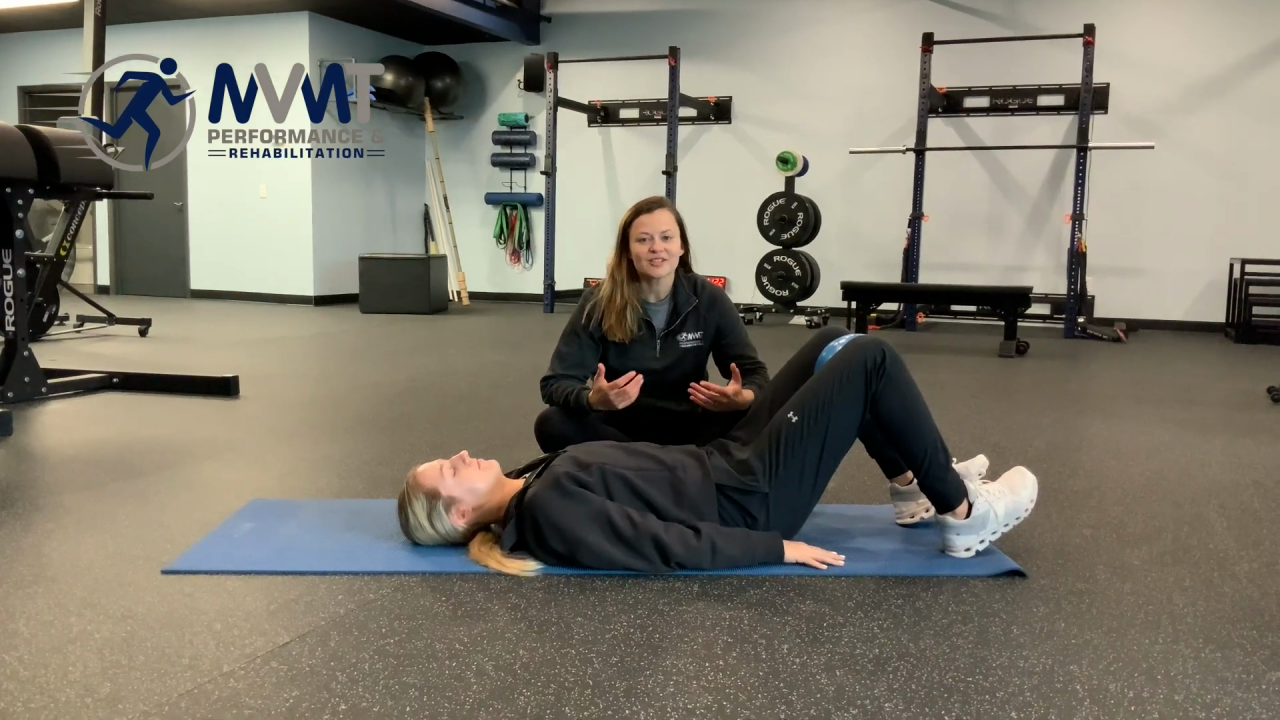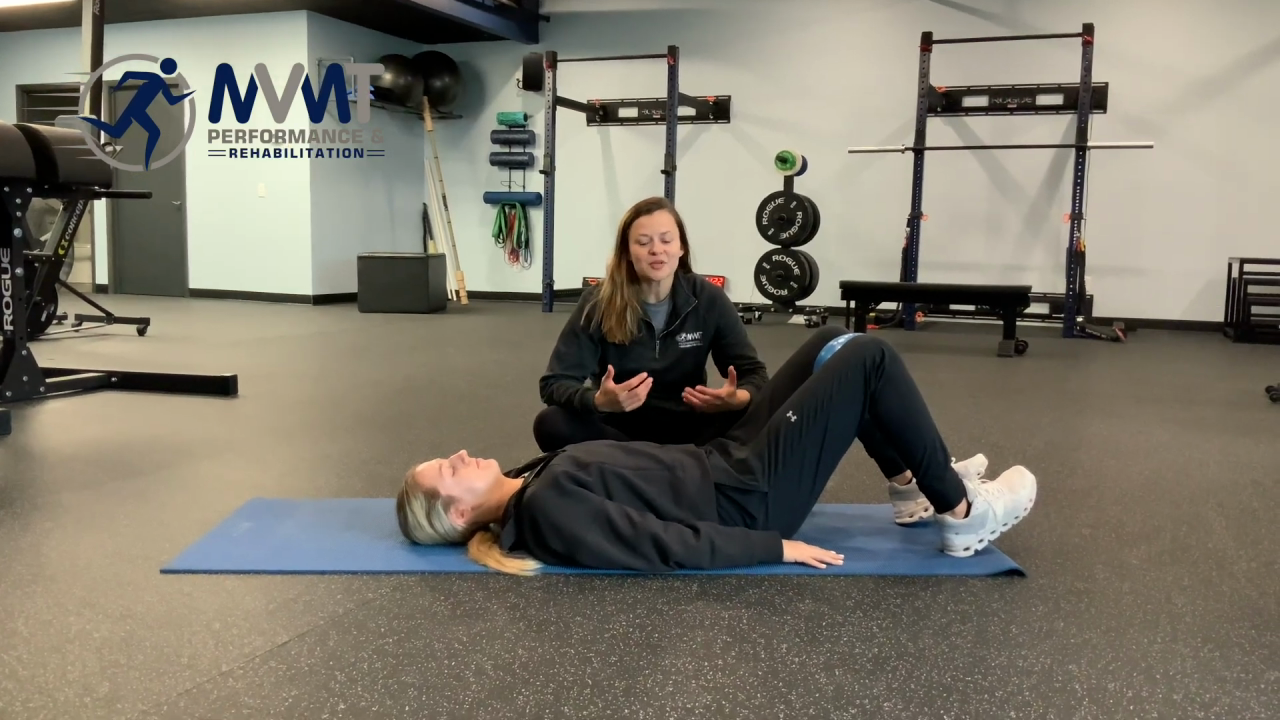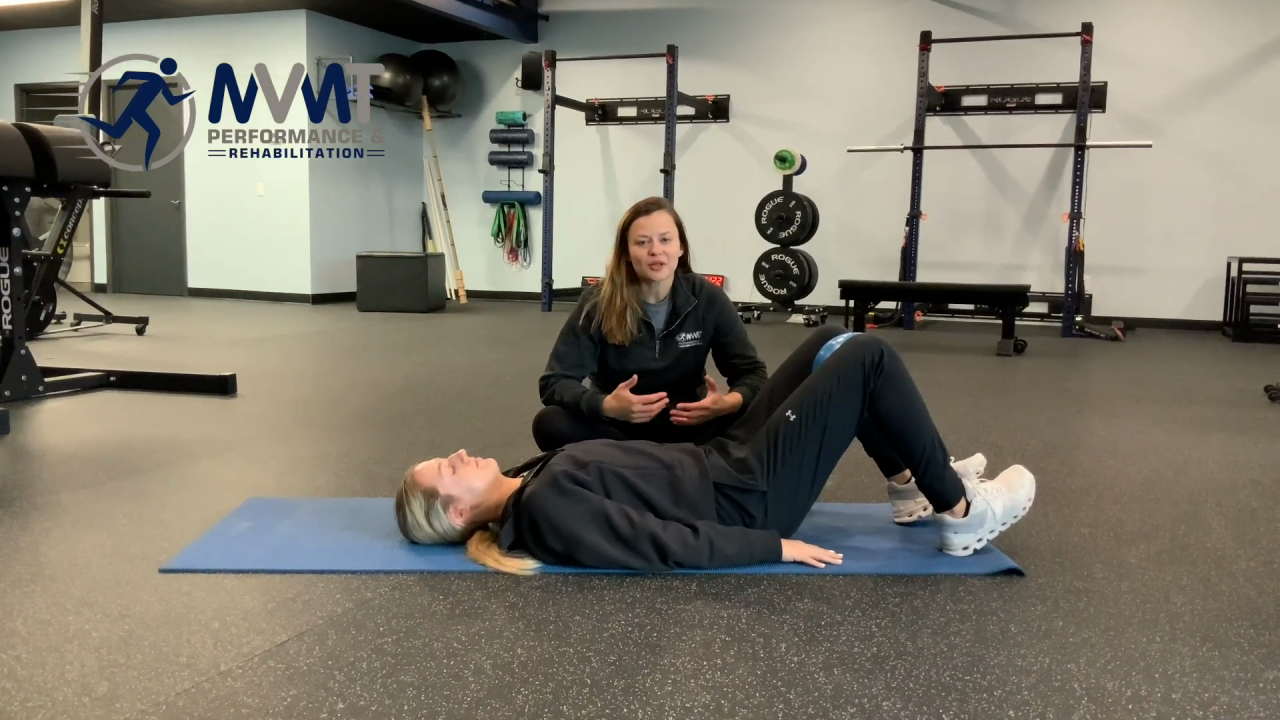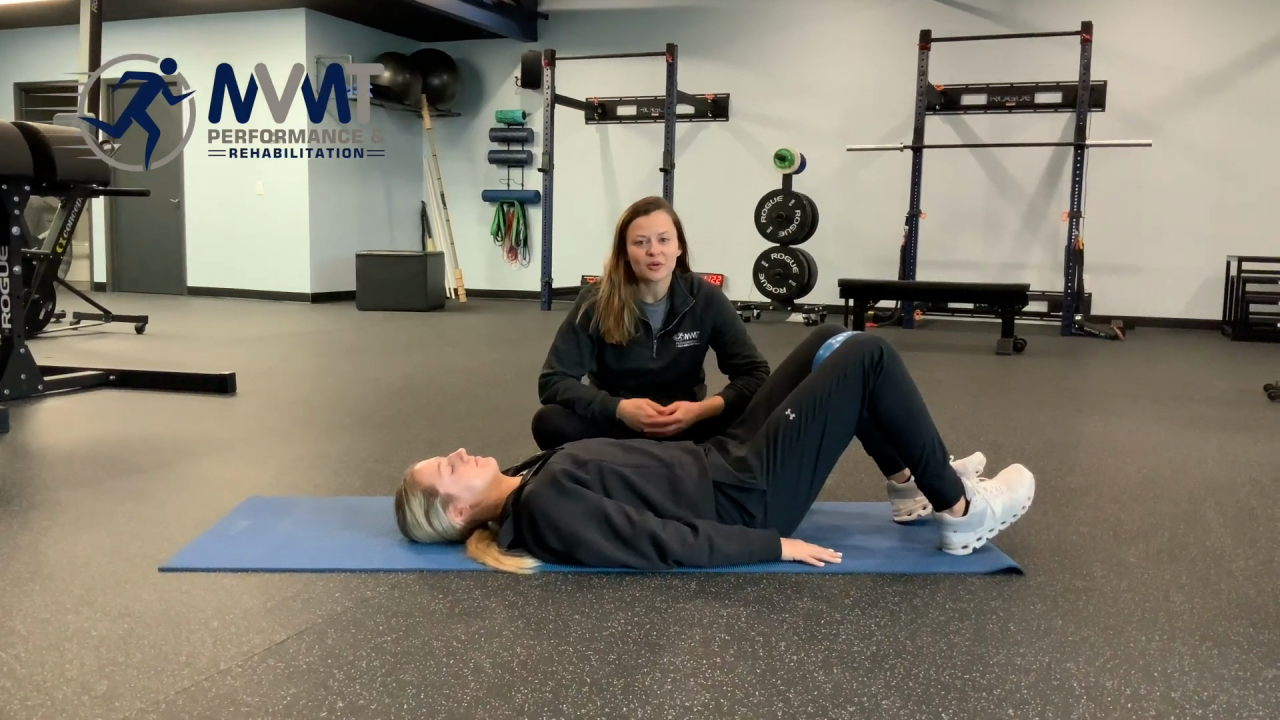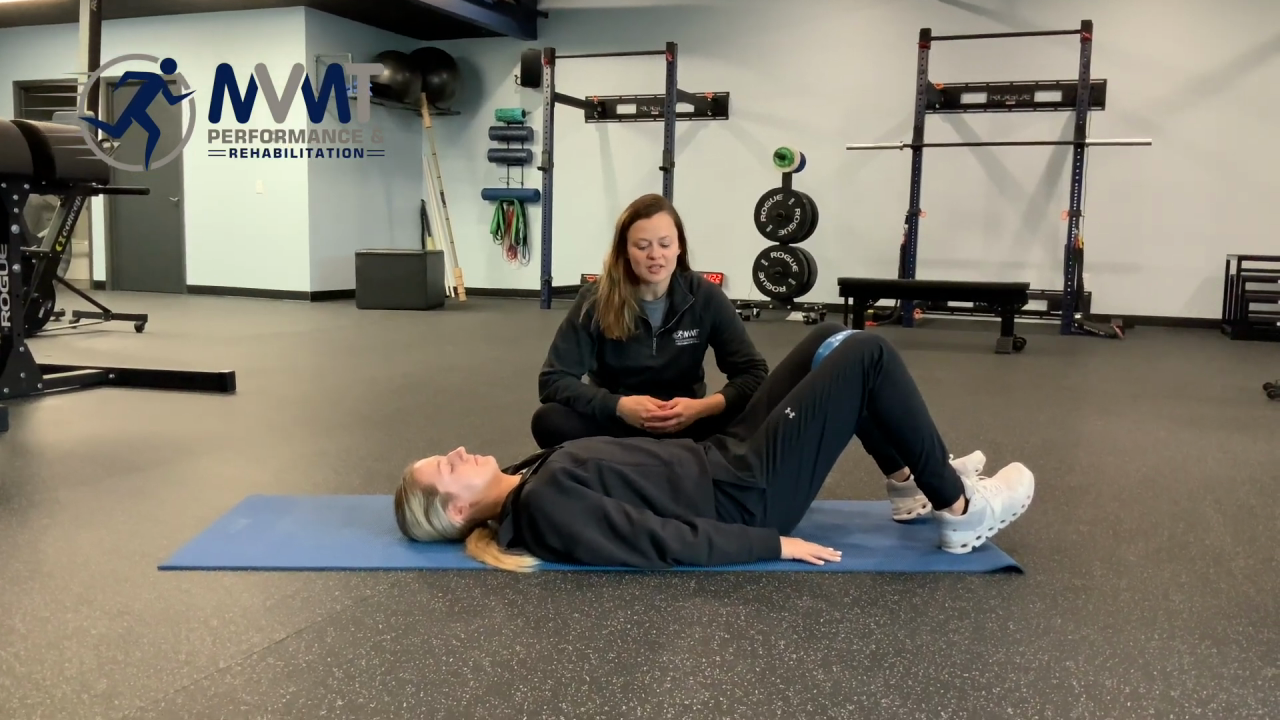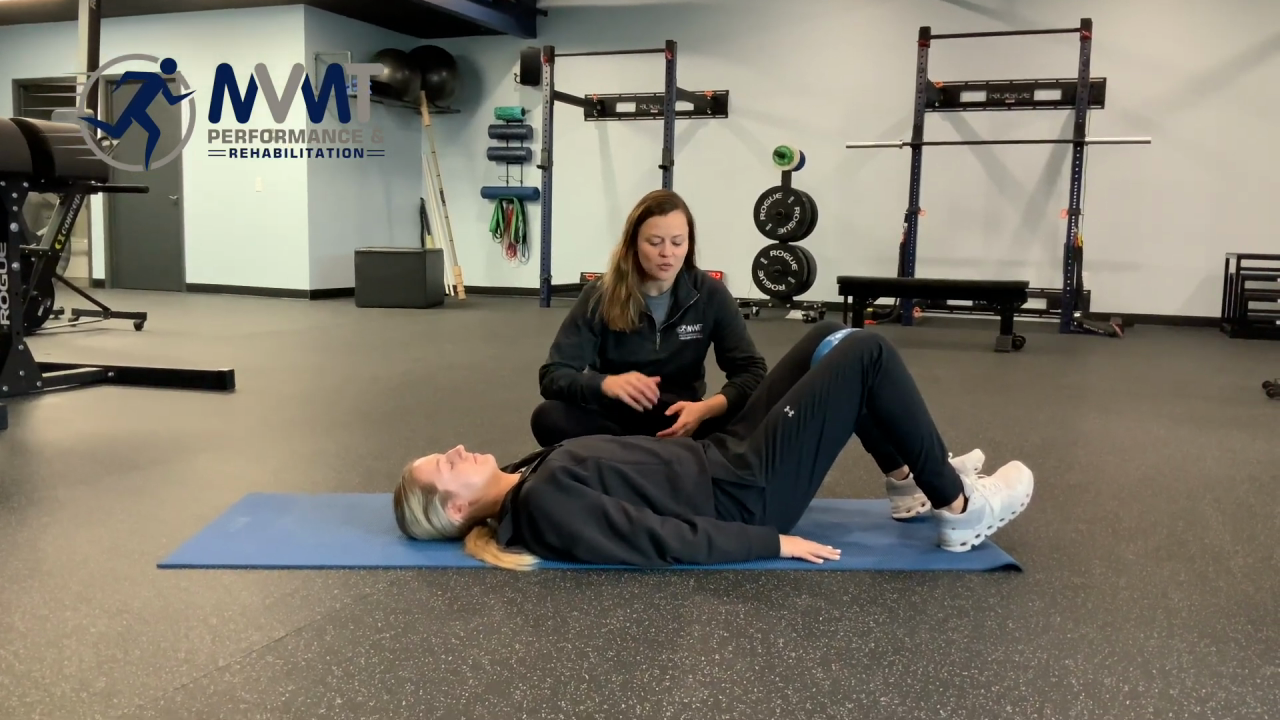
dt=0.3s
person 1, frame 1
left shoulder: (531, 482)
right shoulder: (547, 511)
right elbow: (672, 546)
right wrist: (778, 548)
left hip: (722, 463)
right hip: (750, 500)
left knee: (836, 342)
right knee: (871, 359)
left ankle: (916, 486)
right ankle: (962, 514)
person 1, frame 2
left shoulder: (530, 479)
right shoulder: (547, 509)
right elbow: (670, 544)
right wrist: (777, 546)
left hip: (723, 463)
right hip: (750, 497)
left knee: (836, 342)
right knee: (870, 357)
left ankle: (916, 484)
right ankle: (962, 513)
person 1, frame 3
left shoulder: (530, 479)
right shoulder: (546, 509)
right elbow: (669, 543)
right wrist: (776, 546)
left hip: (720, 461)
right hip: (748, 497)
left knee: (833, 341)
right knee: (869, 357)
left ankle: (916, 484)
right ankle: (960, 511)
person 1, frame 4
left shoulder: (529, 479)
right shoulder: (545, 508)
right elbow: (669, 543)
right wrist: (775, 545)
left hip: (722, 463)
right hip: (748, 496)
left knee: (834, 339)
right knee: (869, 356)
left ankle: (916, 483)
right ankle: (961, 512)
person 1, frame 5
left shoulder: (529, 477)
right shoulder: (545, 507)
right elbow: (668, 541)
right wrist: (775, 544)
left hip: (719, 459)
right hip: (748, 495)
left knee: (833, 336)
right knee: (868, 355)
left ankle: (917, 481)
right ankle: (960, 510)
person 1, frame 6
left shoulder: (527, 476)
right shoulder: (543, 505)
right elbow: (668, 540)
right wrist: (774, 543)
left hip: (721, 461)
right hip: (747, 494)
left knee: (833, 336)
right knee: (868, 354)
left ankle: (915, 480)
right ankle: (959, 510)
person 2, frame 1
left shoulder: (709, 299)
right shoulder: (600, 302)
left elbow: (754, 373)
right elbow: (555, 383)
left wrist: (742, 399)
right wrist: (592, 400)
left hip: (687, 427)
right hip: (618, 428)
right knee: (551, 425)
person 2, frame 2
left shoulder: (708, 299)
right shoulder: (600, 301)
left elbow: (754, 373)
right elbow: (554, 383)
left wrist: (737, 398)
right wrist: (598, 401)
left hip: (685, 427)
right hip: (617, 428)
right knee: (550, 424)
person 2, frame 3
left shoulder: (708, 299)
right shoulder: (599, 301)
left elbow: (753, 373)
right elbow: (553, 383)
left wrist: (727, 403)
right wrist: (606, 405)
left hip: (685, 428)
right hip: (616, 428)
right knee: (549, 423)
person 2, frame 4
left shoulder: (706, 298)
right shoulder: (597, 300)
left elbow: (755, 375)
right elbow: (552, 382)
left wrist: (701, 410)
right wrist: (619, 408)
left hip: (683, 427)
right hip: (614, 425)
right knee: (548, 422)
person 2, frame 5
left shoulder: (706, 297)
right shoulder: (597, 298)
left elbow: (754, 373)
right elbow: (553, 380)
left wrist: (702, 407)
right wrist: (618, 405)
left hip: (683, 425)
right hip: (614, 424)
right knee: (547, 420)
person 2, frame 6
left shoulder: (710, 294)
right shoulder: (601, 295)
left elbow: (753, 371)
right elbow: (551, 377)
left wrist: (705, 409)
right wrist: (605, 383)
left hip: (681, 422)
right hip: (613, 420)
right knee: (547, 419)
